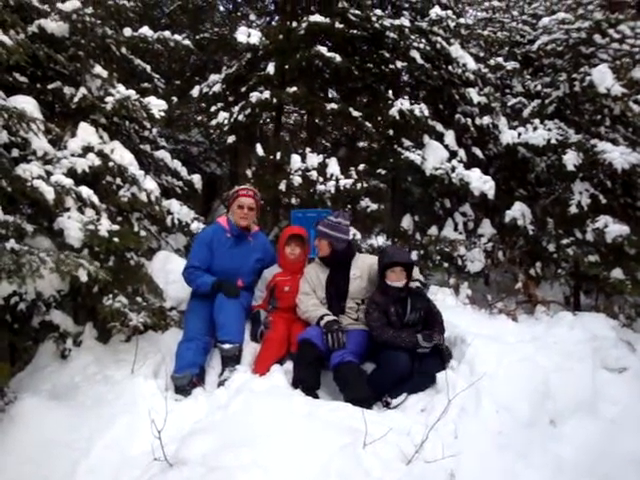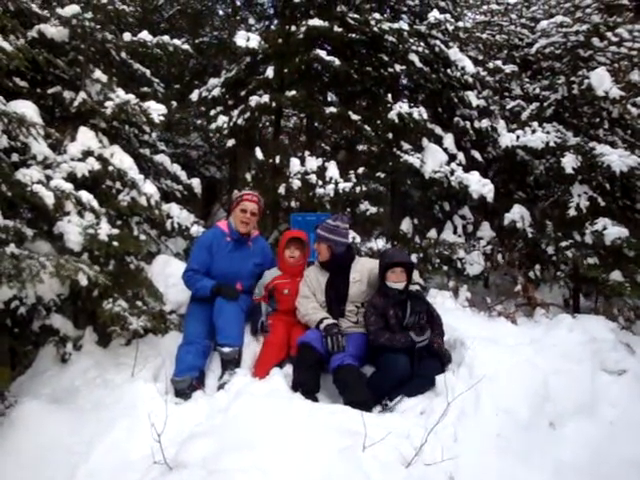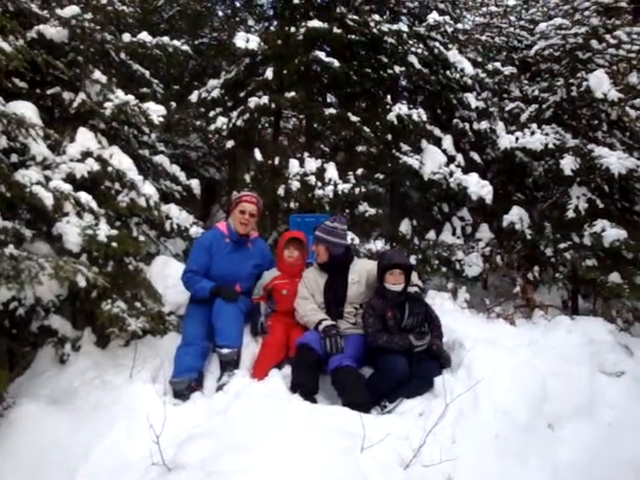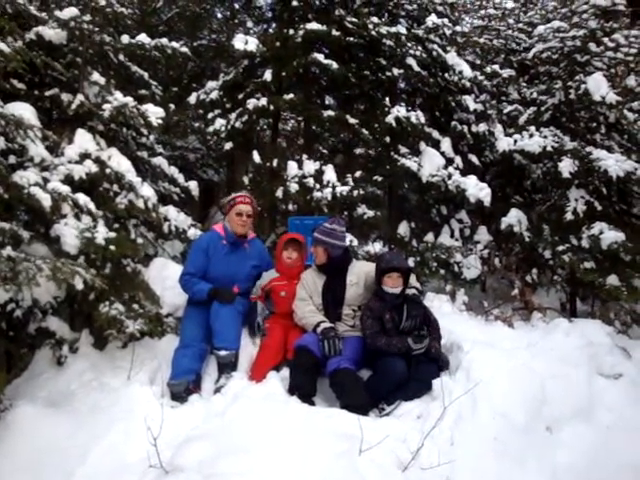
dt=0.5s
person 1, frame 1
left shoulder: (261, 242)
right shoulder: (210, 234)
right elbow: (191, 273)
right wrist: (217, 284)
left hip: (240, 298)
right hip: (206, 296)
left knee: (227, 301)
right knee: (196, 334)
left ankle: (230, 358)
right ankle: (186, 379)
person 1, frame 2
left shoulder: (261, 246)
right shoulder: (211, 237)
right elbow: (191, 276)
right wrist: (216, 288)
left hip: (239, 301)
right hip: (206, 299)
left knee: (226, 304)
right knee: (195, 337)
left ankle: (230, 362)
right ankle: (186, 382)
person 1, frame 3
left shoulder: (260, 247)
right shoulder: (210, 239)
right elbow: (190, 277)
right wrist: (216, 289)
left hip: (238, 303)
right hip: (205, 300)
left knee: (225, 305)
right knee: (194, 339)
left ankle: (229, 364)
right ankle: (184, 383)
person 1, frame 4
left shoulder: (257, 248)
right shoulder: (207, 241)
right elbow: (187, 279)
right wrist: (213, 291)
left hip: (236, 305)
right hip: (203, 303)
left knee: (224, 308)
right knee: (192, 341)
left ankle: (227, 366)
right ankle: (182, 385)
person 2, frame 1
left shoulder: (366, 264)
right shoulder: (312, 270)
right elbow: (306, 302)
right wrist: (327, 321)
left hip: (357, 328)
right hip: (328, 330)
left knee: (342, 358)
right knee: (310, 338)
left ankle: (360, 405)
right ankle: (303, 395)
person 2, frame 2
left shoulder: (366, 267)
right shoulder: (312, 273)
right elbow: (306, 305)
right wrist: (326, 324)
left hip: (357, 331)
right hip: (326, 333)
left knee: (342, 361)
right knee: (309, 341)
left ankle: (360, 408)
right ankle: (303, 397)
person 2, frame 3
left shoulder: (364, 268)
right shoulder: (311, 275)
right elbow: (304, 307)
right wrist: (325, 326)
left hip: (356, 333)
right hip: (325, 335)
left knee: (340, 363)
right knee: (309, 342)
left ankle: (359, 409)
right ankle: (302, 399)
person 2, frame 4
left shoulder: (363, 270)
right shoulder: (309, 276)
right elbow: (303, 308)
right wrist: (323, 328)
left hip: (354, 336)
right hip: (324, 336)
left knee: (338, 365)
right knee: (306, 346)
left ankle: (356, 411)
right ankle: (300, 401)
person 3, frame 1
left shoulder: (417, 294)
right shoulder: (377, 300)
left elbow: (435, 319)
right elbow: (381, 333)
left wrist: (434, 339)
right wrist: (415, 339)
left hip: (419, 348)
right hip: (390, 349)
left knee: (435, 363)
right knee: (400, 363)
left ankle: (393, 394)
person 3, frame 2
left shoulder: (417, 297)
right shoulder: (376, 303)
left elbow: (435, 322)
right elbow: (376, 337)
left wrist: (436, 344)
right wrist: (409, 337)
left hip: (417, 350)
right hip: (389, 352)
left knee: (434, 366)
right knee: (400, 366)
left ankle: (390, 398)
person 3, frame 3
left shoulder: (416, 300)
right shoulder: (375, 304)
left elbow: (434, 324)
right elbow: (375, 339)
left wrist: (435, 346)
right wrist: (409, 340)
left hip: (415, 353)
right hip: (387, 354)
left knee: (432, 368)
right knee: (398, 368)
left ankle: (389, 399)
person 3, frame 4
left shoulder: (414, 302)
right shoulder: (373, 307)
left elbow: (432, 327)
right elbow: (373, 341)
left wrist: (434, 349)
right wrist: (407, 343)
left hip: (414, 355)
right hip: (387, 356)
left knee: (430, 370)
right knee: (397, 370)
left ankle: (388, 401)
person 4, frame 1
right shoulder: (271, 273)
right elbow: (260, 300)
left hip: (301, 317)
right hip: (279, 314)
left knee: (299, 336)
right knee: (277, 335)
right ankle: (260, 373)
person 4, frame 2
right shoulder: (272, 275)
right elbow: (259, 296)
right hip: (279, 317)
left knee: (299, 339)
right knee: (276, 339)
right ankle: (260, 376)
person 4, frame 3
right shoulder: (271, 276)
right elbow: (258, 296)
right hip: (278, 318)
left knee: (298, 340)
right knee: (275, 340)
right ankle: (258, 377)
person 4, frame 4
right shoulder: (270, 277)
right elbow: (257, 296)
right hip: (277, 319)
left knee: (296, 343)
right knee: (273, 342)
right ankle: (257, 378)
